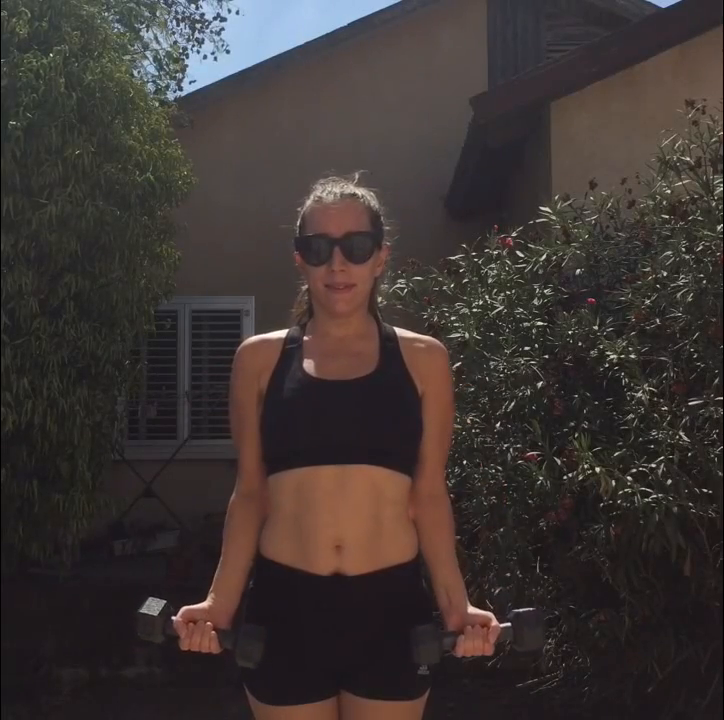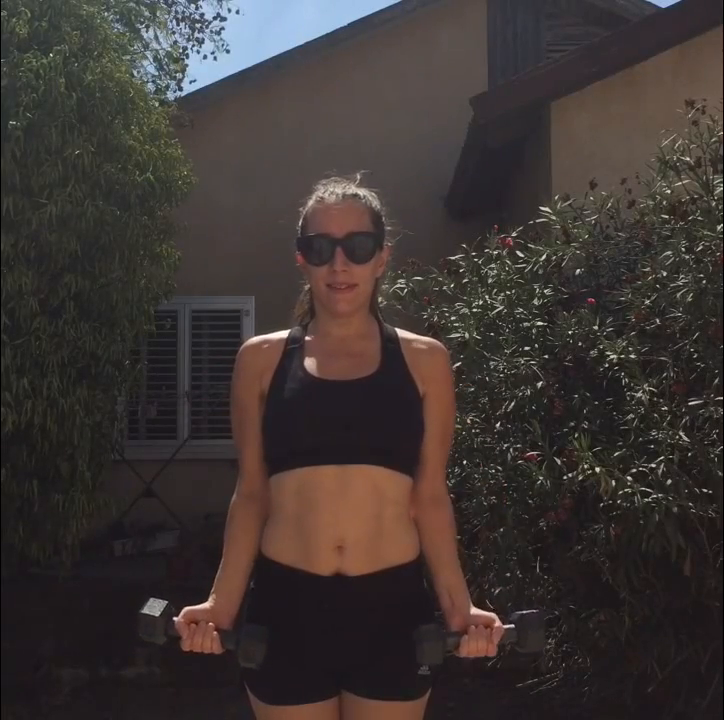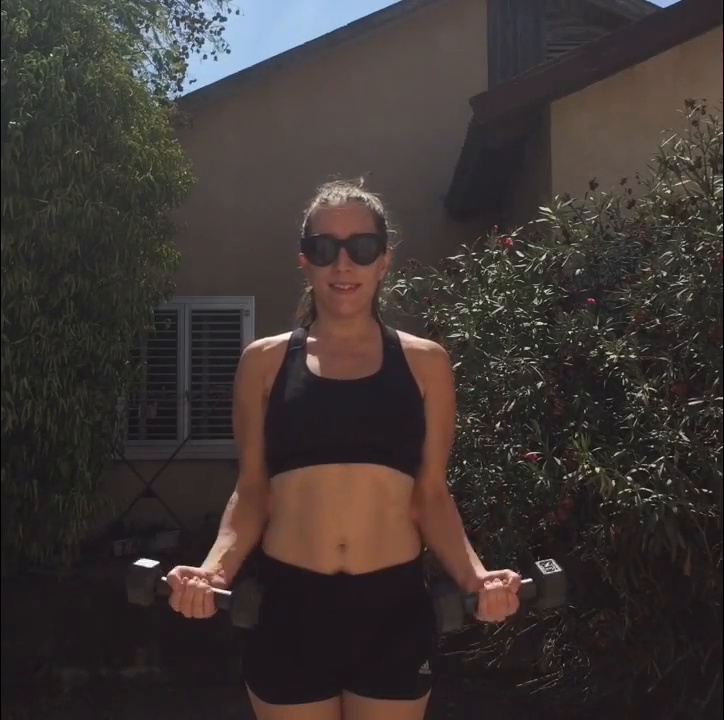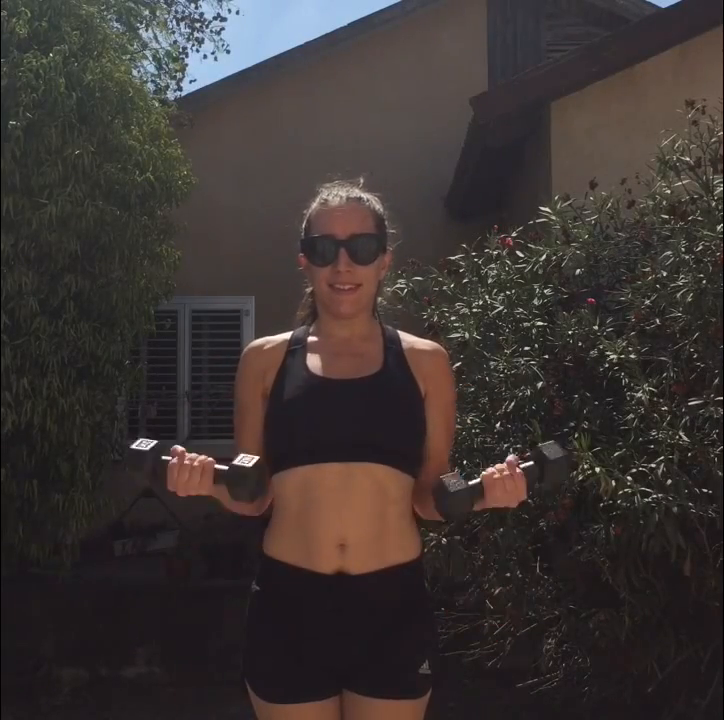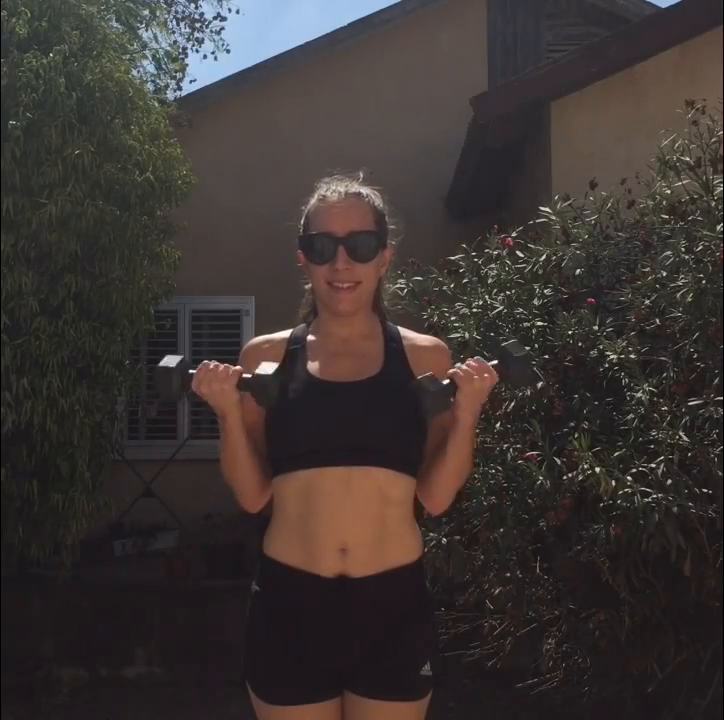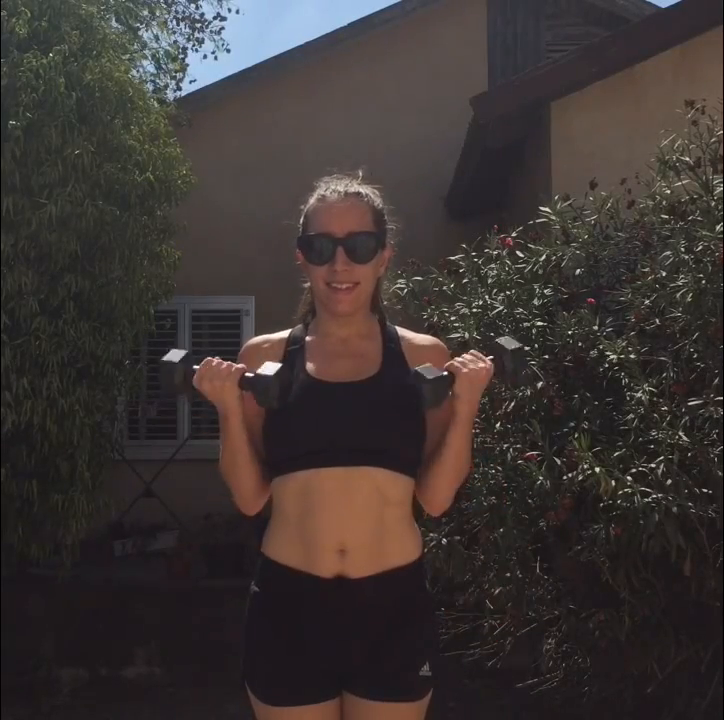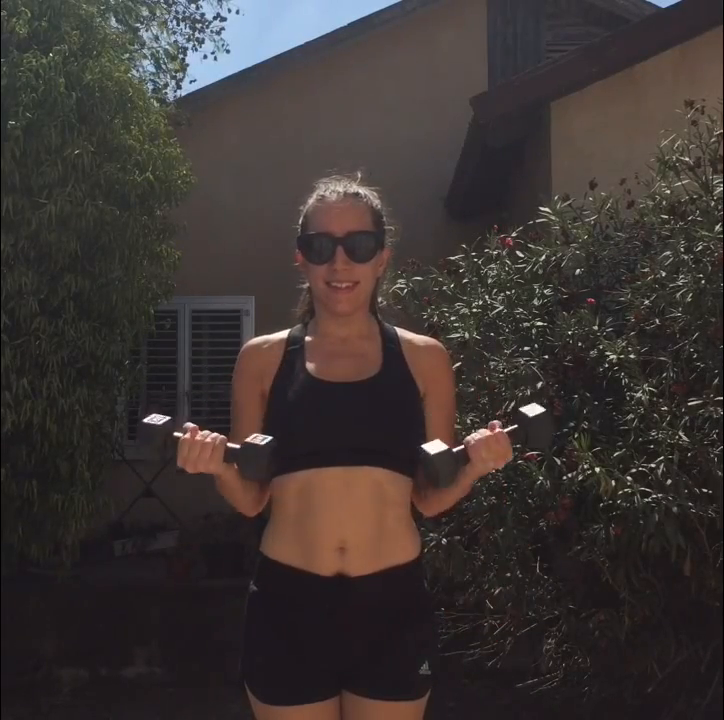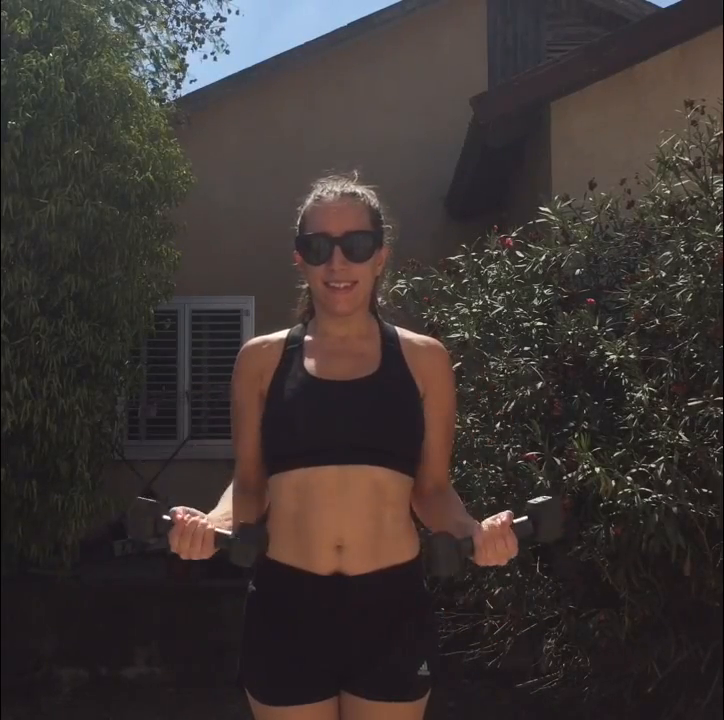
dt=0.2s
person 1, frame 1
left shoulder: (422, 359)
right shoulder: (260, 358)
left elbow: (429, 494)
right elbow: (250, 491)
left wrist: (455, 602)
right wrist: (221, 599)
left hip: (391, 604)
right hip: (286, 603)
person 1, frame 2
left shoulder: (424, 360)
right shoulder: (262, 359)
left elbow: (430, 495)
right elbow: (252, 491)
left wrist: (458, 602)
right wrist: (223, 599)
left hip: (393, 605)
right hip: (288, 604)
person 1, frame 3
left shoulder: (424, 362)
right shoulder: (264, 361)
left elbow: (430, 494)
right elbow: (252, 490)
left wrist: (474, 577)
right wrist: (215, 569)
left hip: (393, 605)
right hip: (290, 604)
person 1, frame 4
left shoulder: (424, 361)
right shoulder: (266, 359)
left elbow: (432, 492)
left wrist: (480, 492)
right wrist: (211, 482)
left hip: (393, 605)
right hip: (289, 603)
person 1, frame 5
left shoulder: (425, 357)
right shoulder: (266, 356)
left elbow: (435, 495)
right elbow: (253, 493)
left wrist: (465, 413)
right wrist: (226, 410)
left hip: (395, 605)
right hip: (290, 604)
person 1, frame 6
left shoulder: (424, 358)
right shoulder: (264, 358)
left elbow: (435, 497)
right elbow: (250, 497)
left wrist: (465, 406)
right wrist: (229, 408)
left hip: (394, 607)
right hip: (289, 606)
person 1, frame 7
left shoulder: (423, 358)
right shoulder: (263, 358)
left elbow: (430, 497)
right elbow: (251, 498)
left wrist: (474, 465)
right wrist: (219, 464)
left hip: (392, 606)
right hip: (288, 606)
person 1, frame 8
left shoulder: (423, 359)
right shoulder: (262, 358)
left elbow: (431, 489)
right elbow: (248, 486)
left wrist: (474, 532)
right wrist: (213, 524)
left hip: (391, 605)
right hip: (287, 605)
